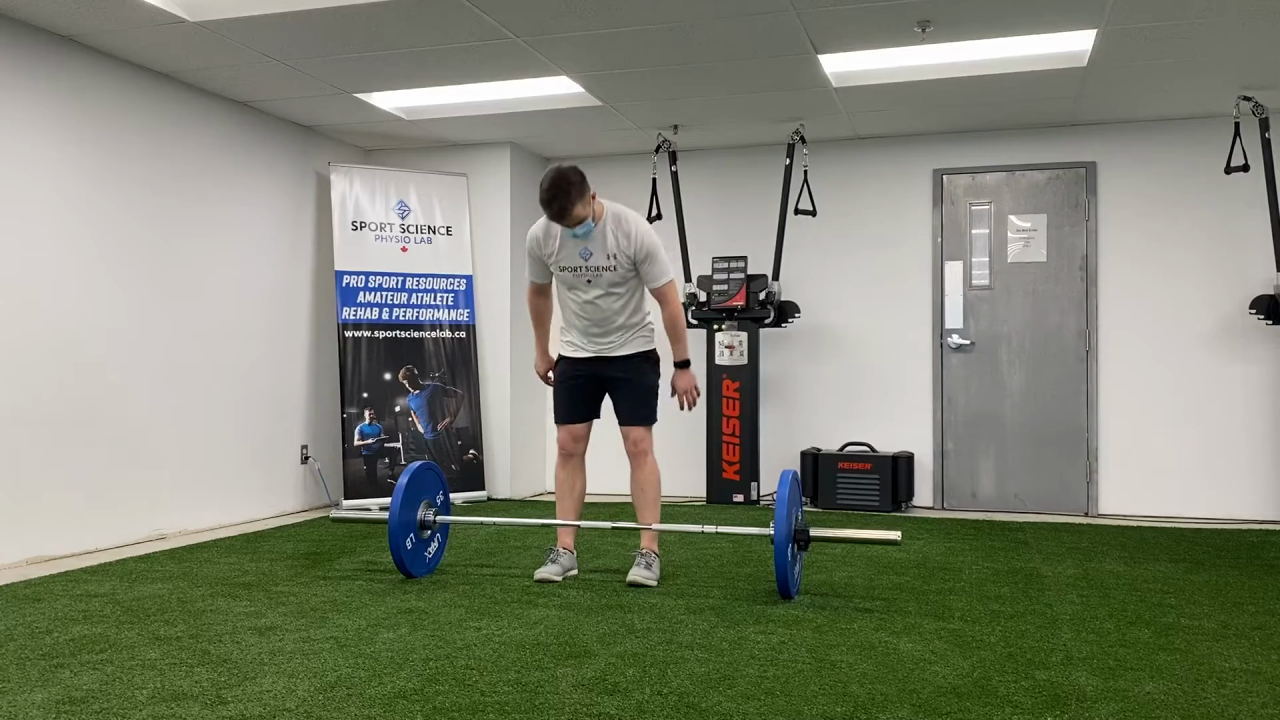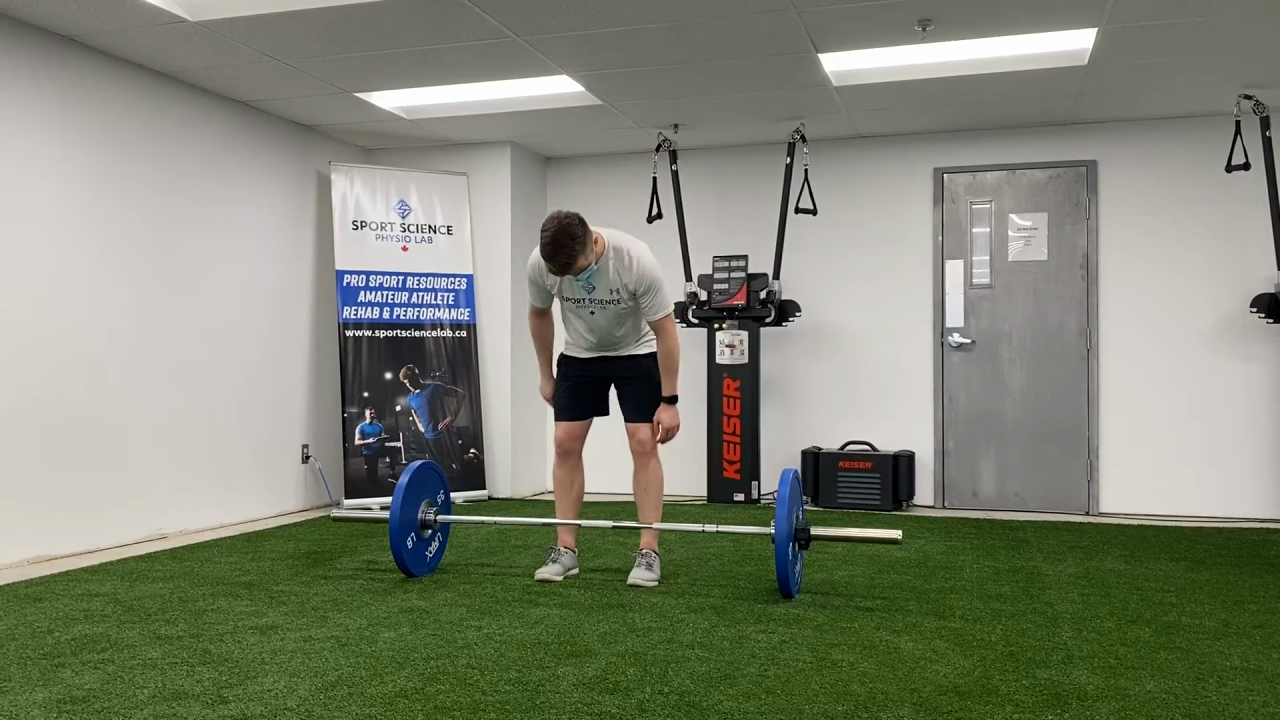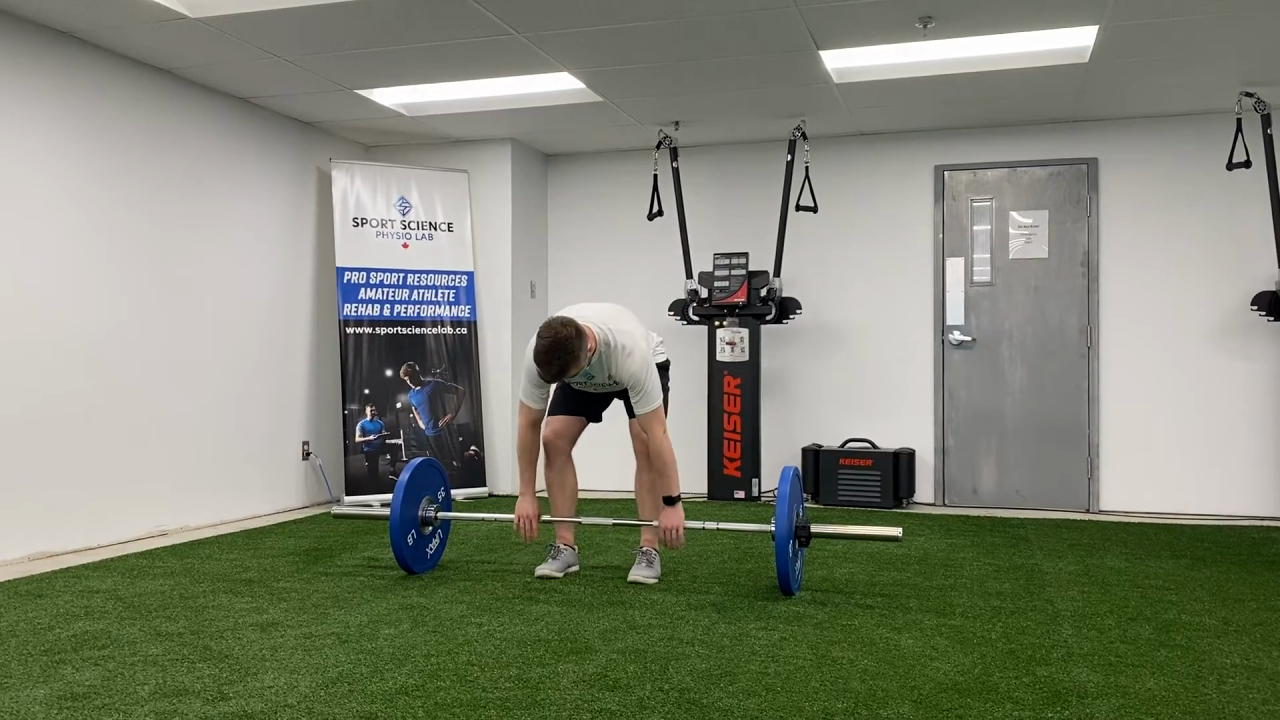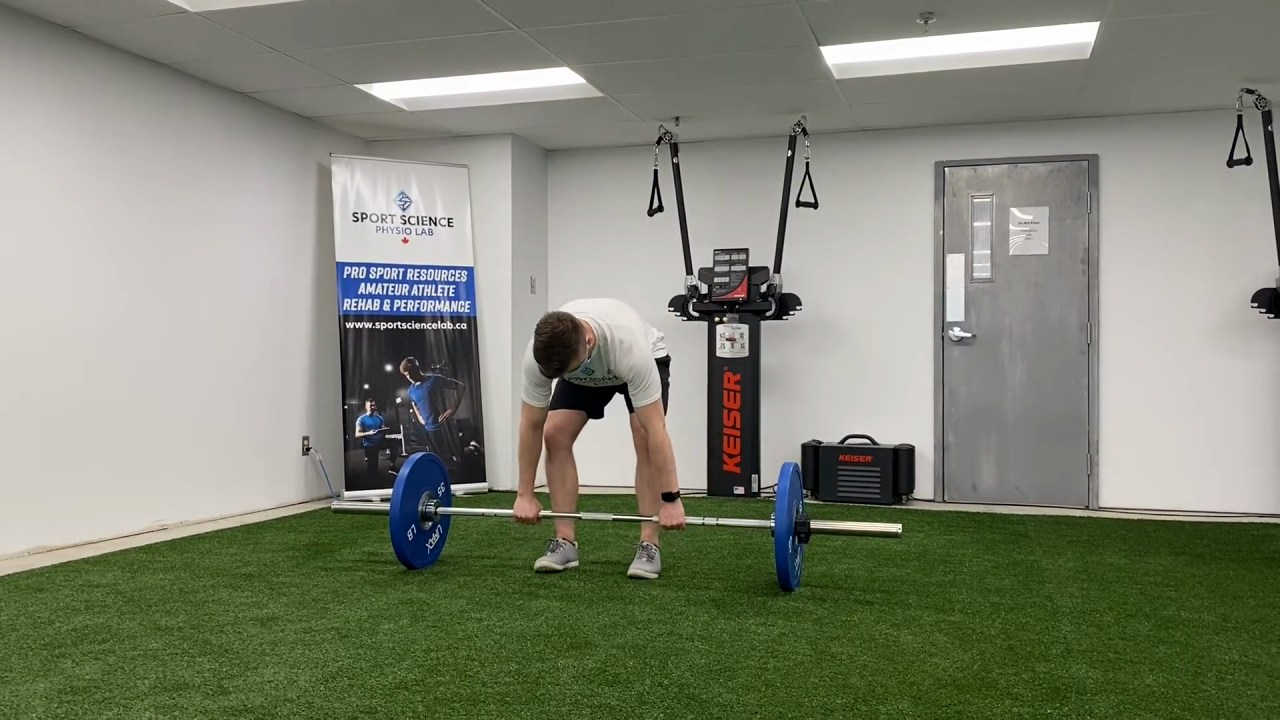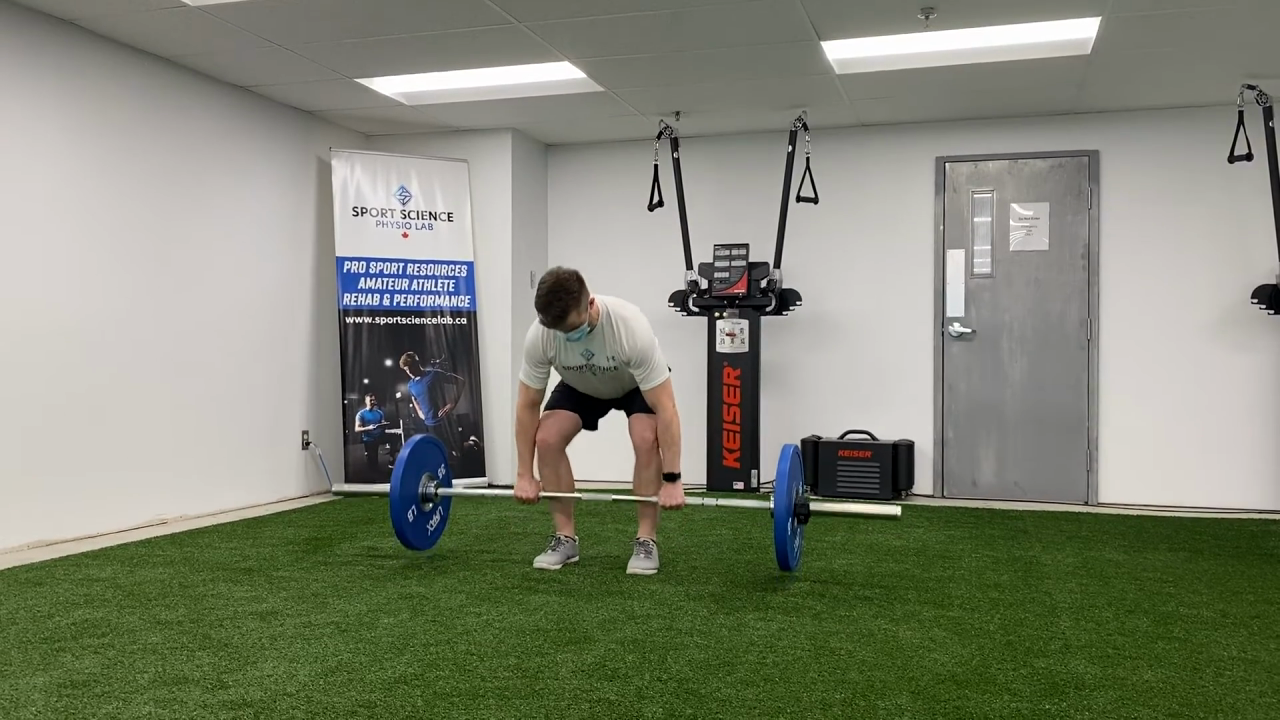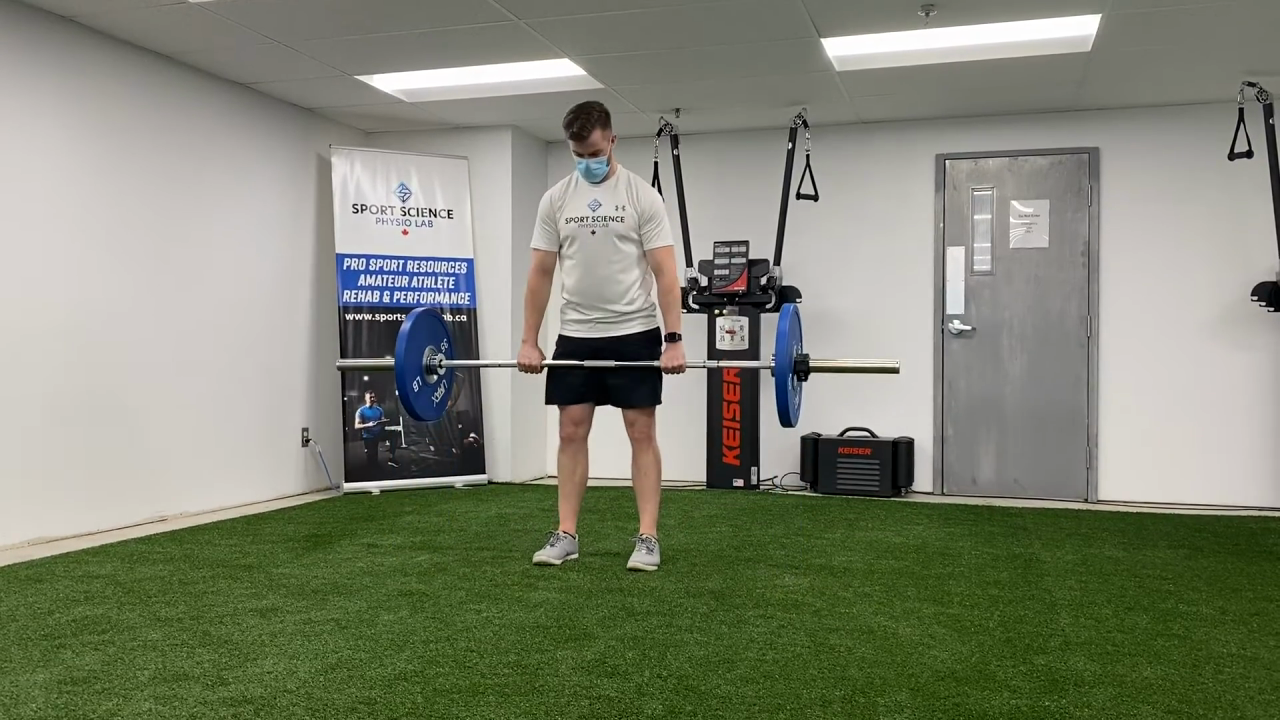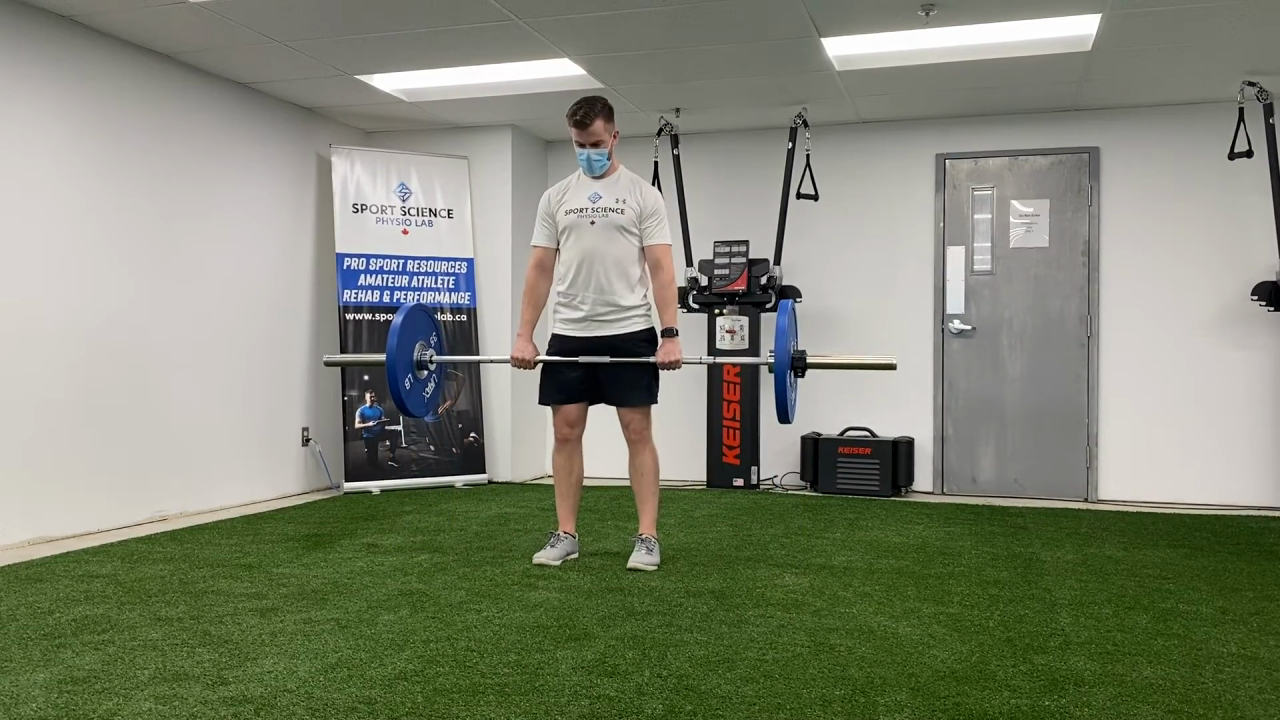
dt=0.7s
person 1, frame 1
left shoulder: (634, 231)
right shoulder: (540, 237)
left elbow: (669, 301)
right elbow: (539, 294)
left wrist: (682, 365)
right wrist: (541, 351)
left hip: (632, 354)
right hip: (575, 356)
left knee: (639, 447)
right knee: (569, 447)
left ankle: (648, 551)
right ankle: (565, 550)
person 1, frame 2
left shoulder: (636, 260)
right shoulder: (539, 263)
left elbow: (666, 333)
right elbow: (539, 314)
left wrist: (669, 401)
right wrist: (546, 374)
left hip: (638, 355)
right hip: (579, 357)
left knee: (644, 444)
right knee: (565, 444)
left ankle: (649, 551)
right ankle: (565, 550)
person 1, frame 3
left shoulder: (631, 354)
right shoulder: (539, 353)
left elbow: (656, 433)
right elbow: (529, 423)
left wrist: (672, 503)
right wrist: (526, 494)
left hip: (649, 364)
right hip: (588, 380)
left knee: (643, 441)
right knee: (555, 439)
left ankle: (648, 550)
right ankle: (565, 547)
person 1, frame 4
left shoulder: (629, 346)
right shoulder: (539, 354)
left elbow: (656, 428)
right elbow: (531, 425)
left wrist: (671, 499)
right wrist: (525, 494)
left hip: (648, 358)
right hip: (588, 376)
left knee: (644, 437)
right knee: (555, 434)
left ankle: (648, 544)
right ankle: (565, 541)
person 1, frame 5
left shoulder: (631, 328)
right shoulder: (540, 336)
left elbow: (665, 408)
right elbow: (527, 405)
left wrist: (672, 480)
right wrist: (524, 476)
left hip: (636, 386)
right hip: (581, 387)
left knee: (646, 439)
right knee: (546, 438)
left ankle: (645, 541)
right ankle: (565, 538)
person 1, frame 6
left shoulder: (642, 195)
right shoulder: (556, 199)
left elbow: (665, 271)
right elbow: (540, 273)
left wrist: (673, 340)
right wrist: (529, 340)
left hip: (634, 335)
right hip: (575, 336)
left knee: (641, 434)
right knee: (571, 433)
left ankle: (647, 537)
right ankle: (566, 535)
person 1, frame 7
left shoulder: (643, 194)
right shoulder: (555, 197)
left elbow: (661, 268)
right elbow: (540, 269)
left wrist: (669, 335)
right wrist: (524, 335)
left hip: (629, 333)
right hip: (569, 335)
left knee: (638, 433)
right knee: (566, 433)
left ankle: (647, 537)
right ankle: (565, 534)
